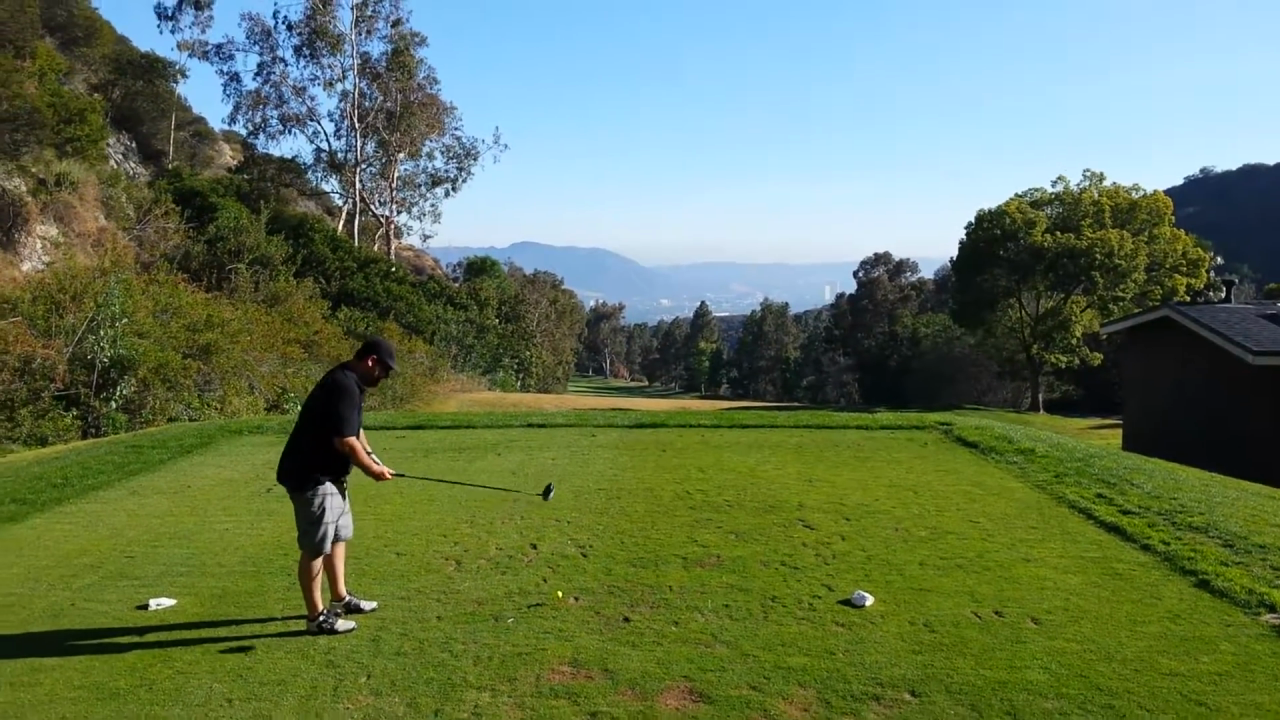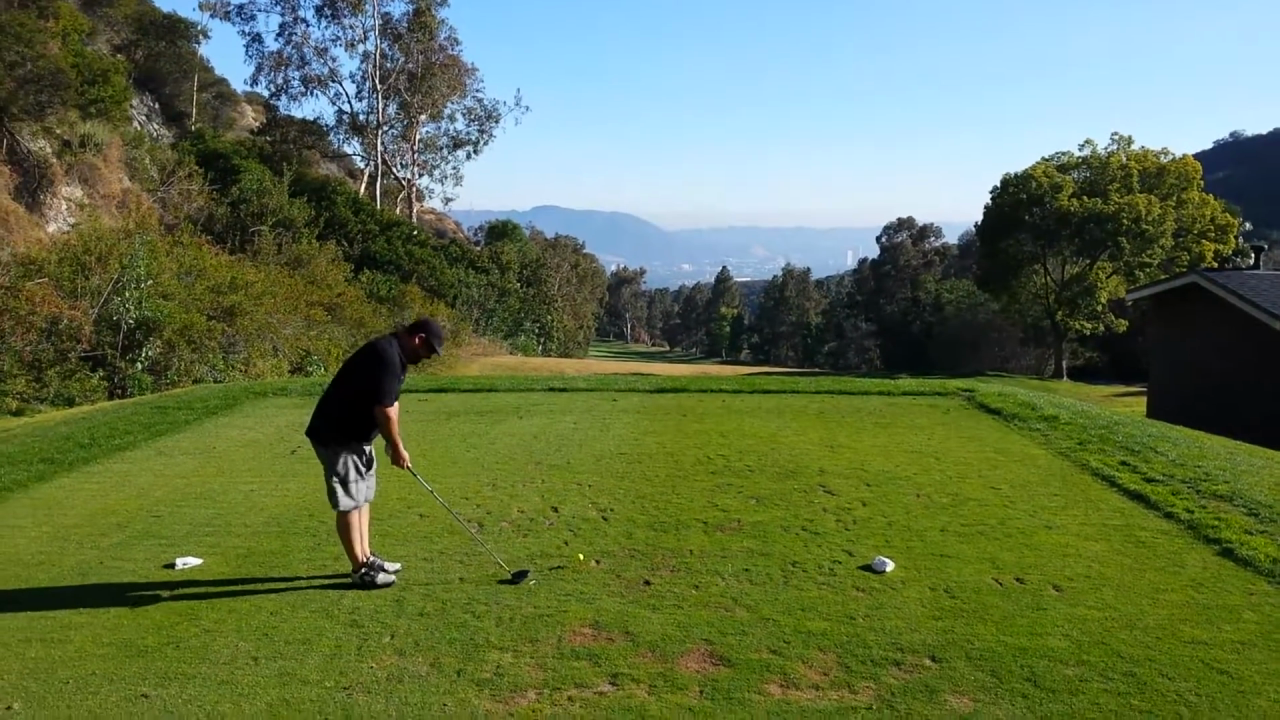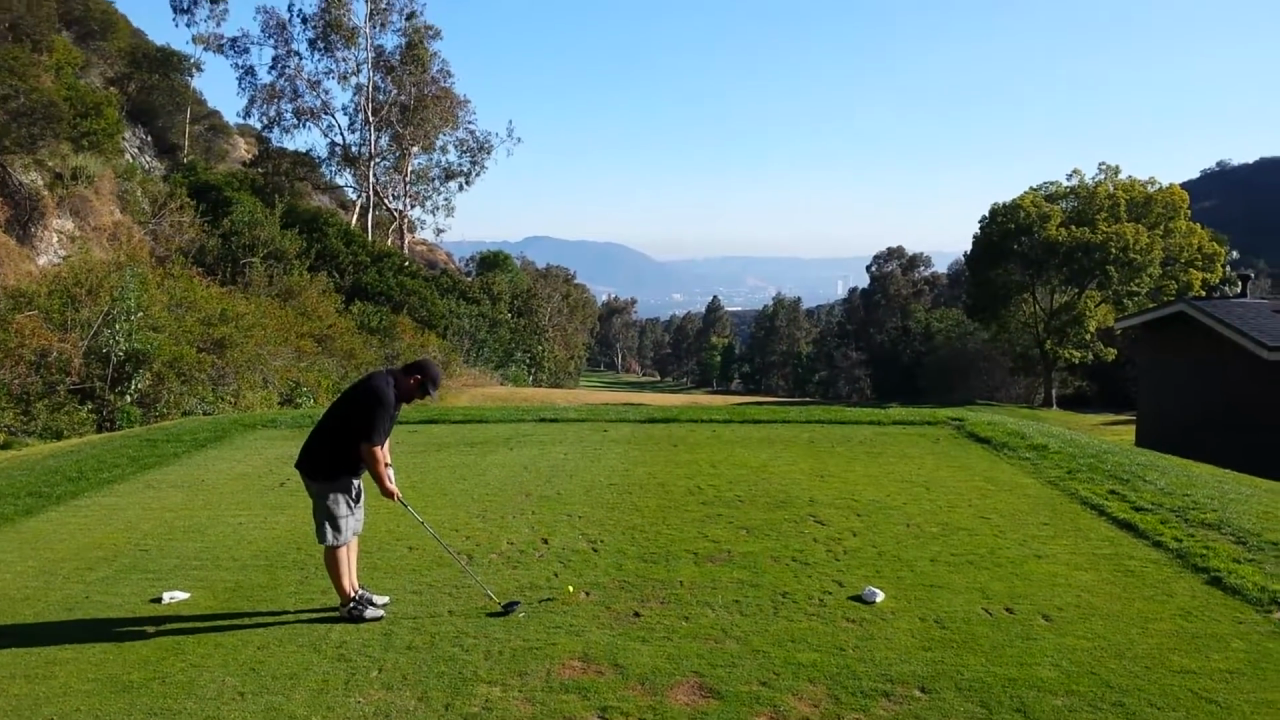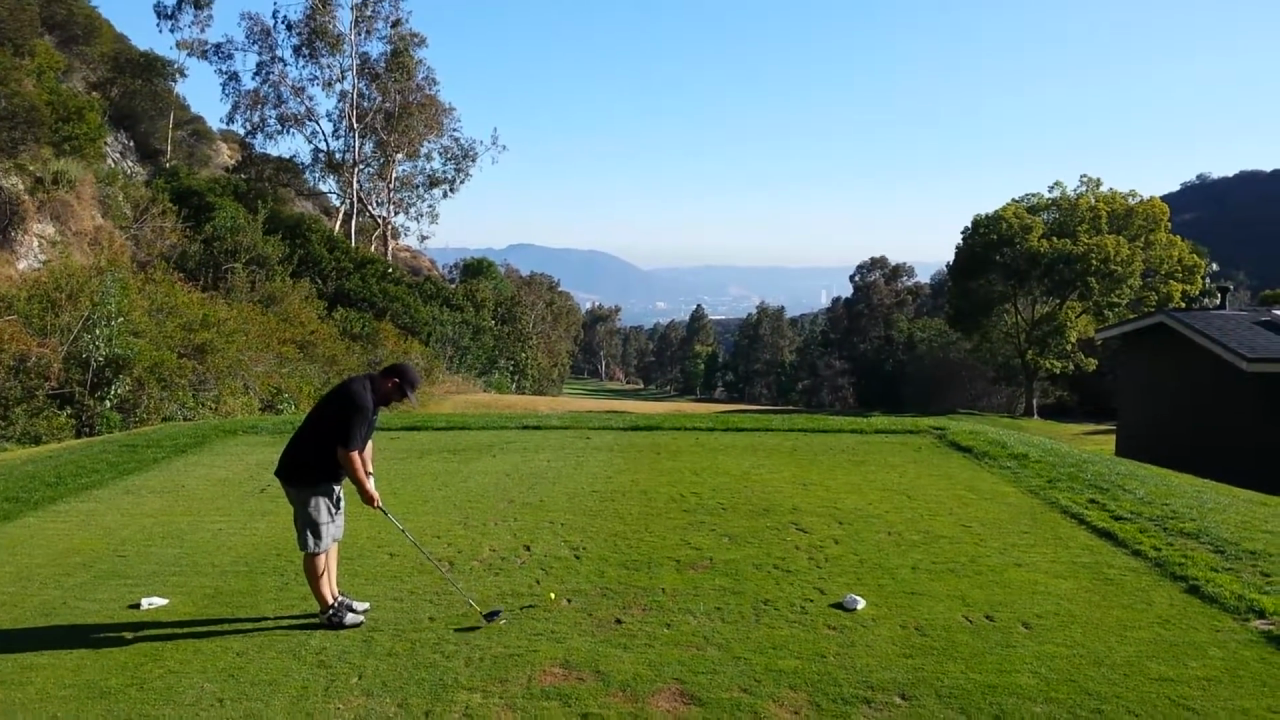
dt=0.5s
person 1, frame 1
left shoulder: (350, 382)
right shoulder: (343, 387)
left elbow: (354, 430)
right elbow: (345, 442)
left wrist: (370, 456)
right wrist: (372, 469)
left hip: (328, 474)
right hip: (312, 477)
left knee: (338, 535)
right knee: (315, 547)
left ankle: (340, 598)
right ankle: (316, 616)
person 1, frame 2
left shoulder: (395, 354)
right shoulder: (386, 356)
left elbow: (391, 403)
right elbow: (384, 411)
left wrist: (394, 444)
right wrist: (398, 449)
left hip: (355, 433)
right hip: (337, 435)
left knee: (362, 496)
right knee: (350, 502)
left ankle: (365, 557)
right ankle: (360, 569)
person 1, frame 3
left shoulder: (388, 386)
right shoulder: (381, 393)
left elbow: (380, 435)
right elbow: (370, 447)
left wrist: (387, 466)
right wrist: (384, 483)
left hip: (345, 466)
right hip: (327, 468)
left knee: (351, 530)
right knee: (337, 536)
left ankle: (355, 591)
right ankle: (348, 602)
person 1, frame 4
left shoulder: (367, 392)
right shoulder: (358, 398)
left elbow: (363, 439)
right elbow: (347, 452)
left wrist: (369, 475)
right wrist: (365, 489)
left hip: (326, 474)
right hip: (307, 475)
left knee: (330, 537)
right knee: (317, 543)
left ankle: (335, 598)
right ankle: (328, 609)
